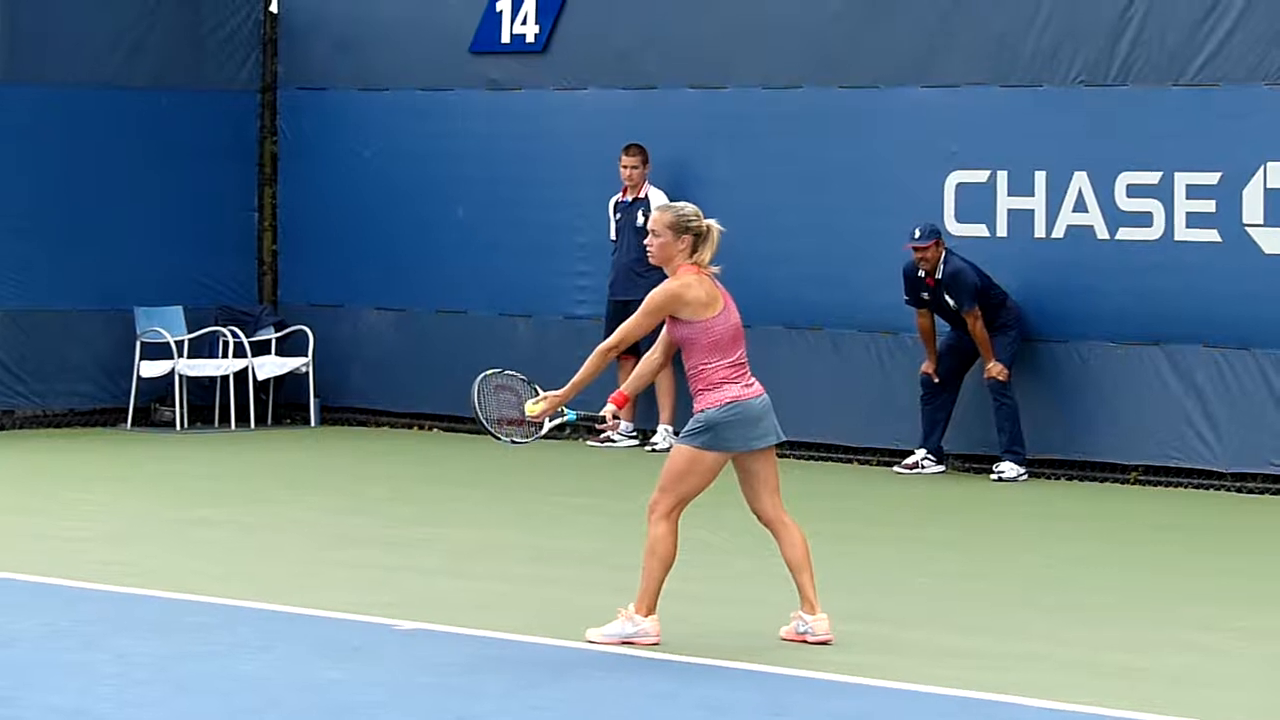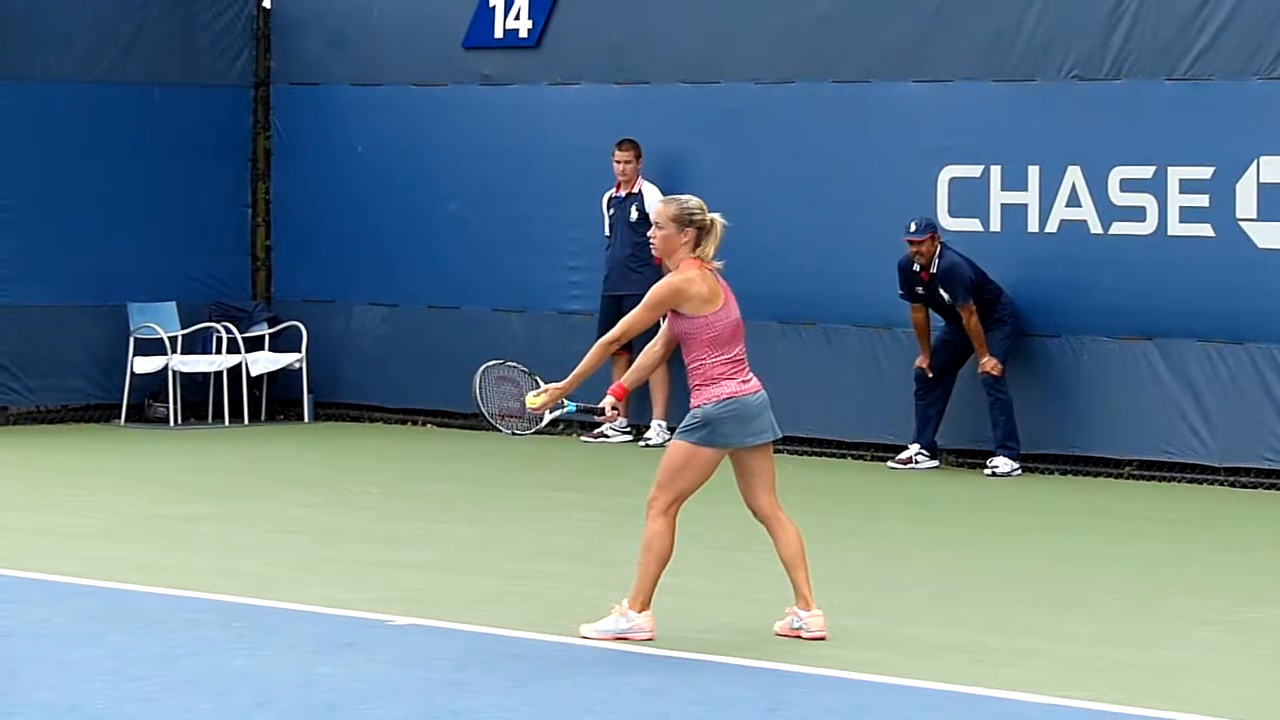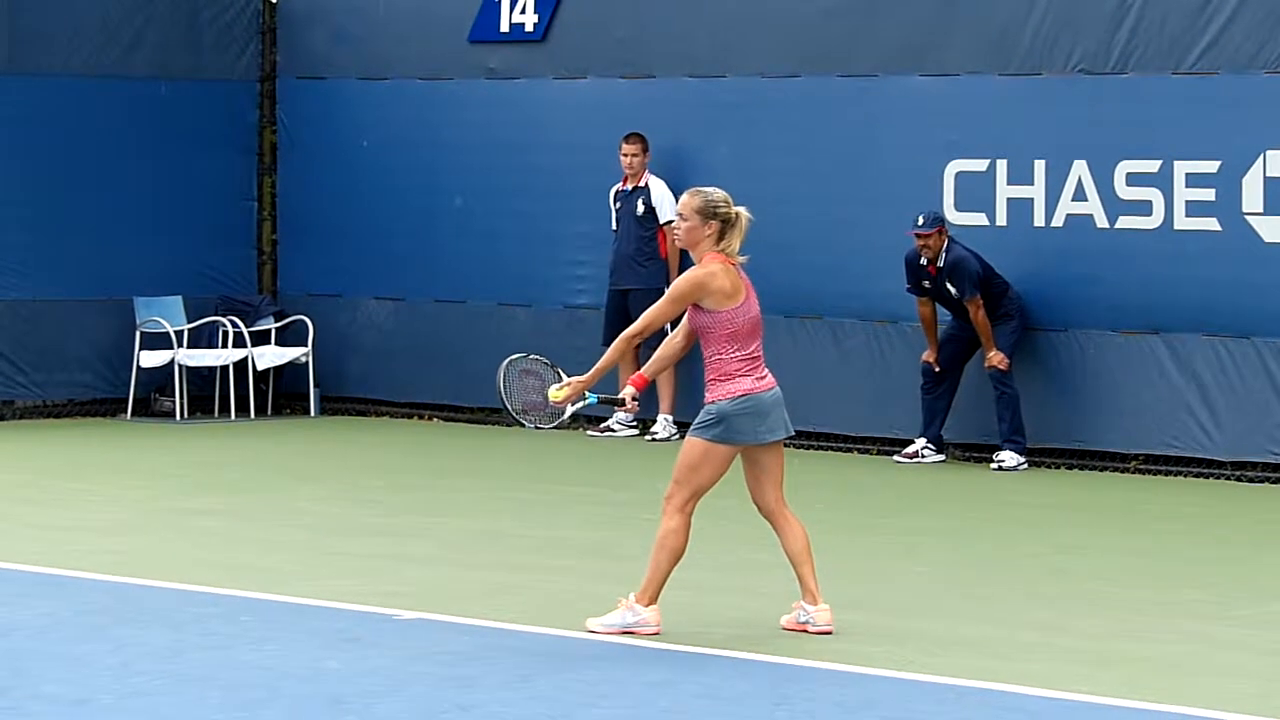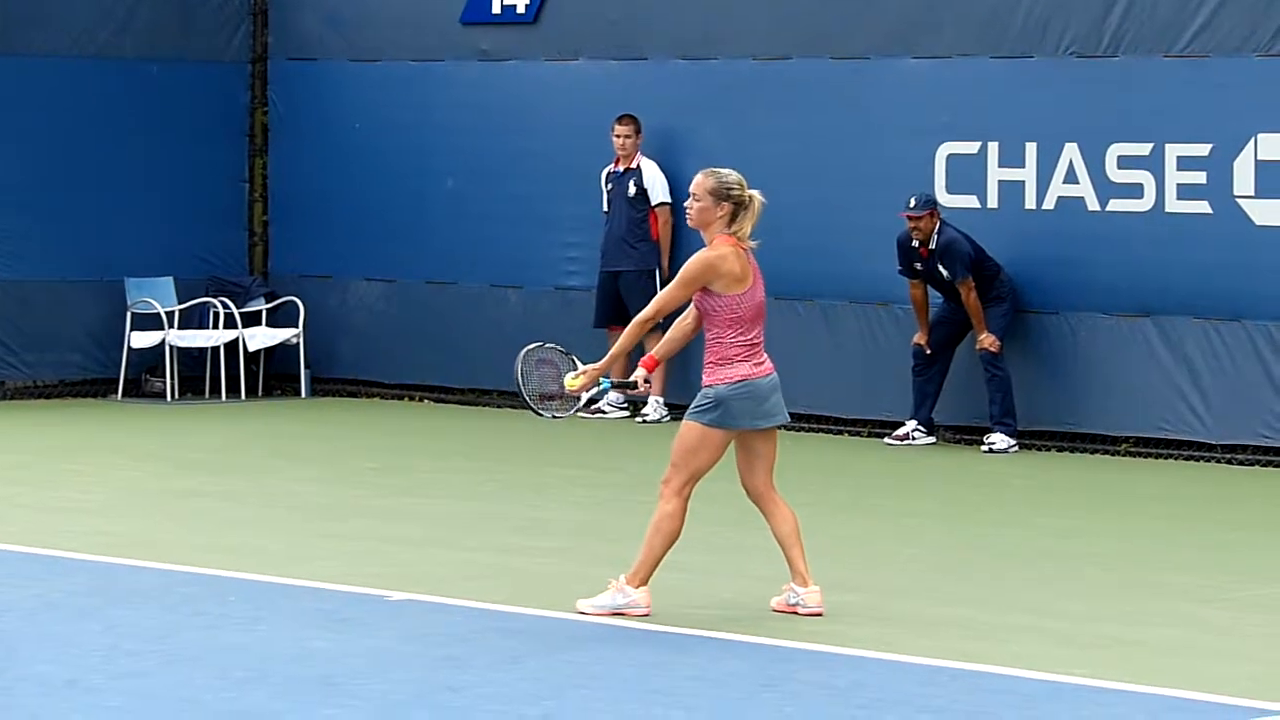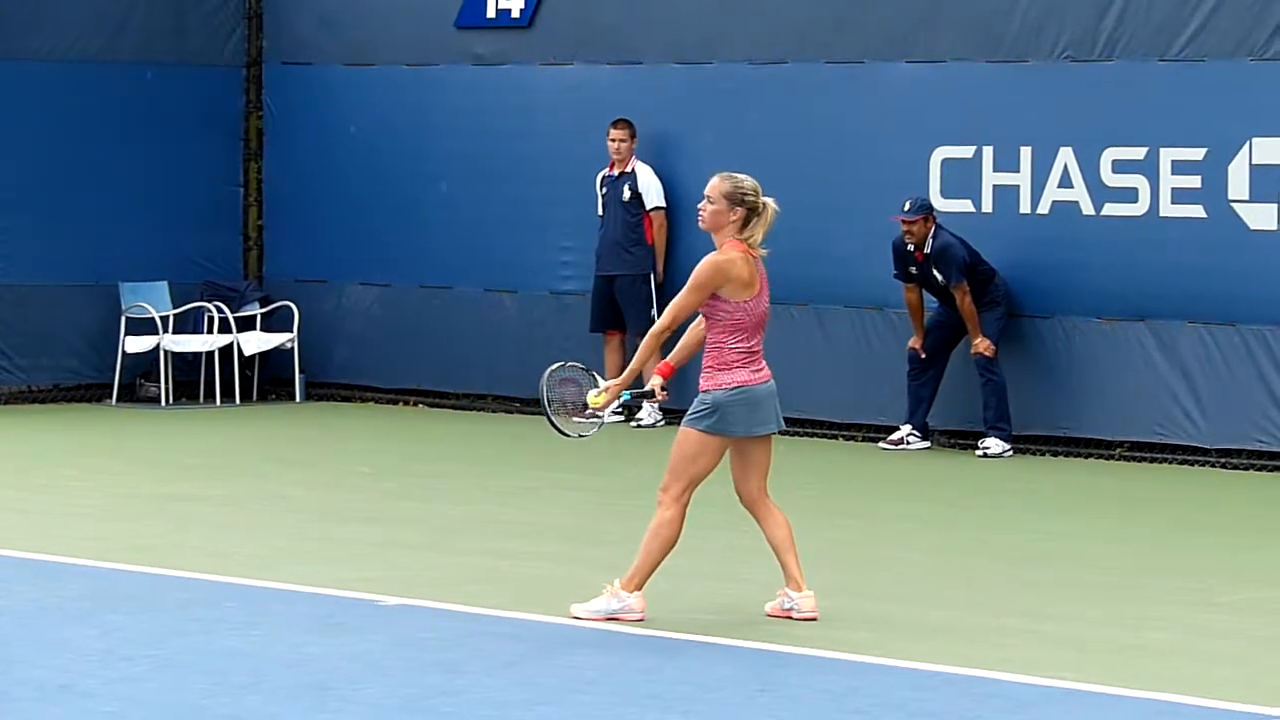
dt=1s
person 1, frame 1
left shoulder: (676, 288)
right shoulder: (700, 282)
left elbow: (611, 346)
right elbow: (658, 354)
left wrist: (564, 395)
right wrist: (618, 400)
left hip: (720, 413)
right hip: (752, 406)
left knee: (662, 510)
right knee: (772, 513)
left ankle: (641, 618)
right ankle: (813, 617)
person 1, frame 2
left shoulder: (680, 282)
right shoulder: (702, 276)
left elbow: (613, 339)
right elbow: (660, 346)
left wrist: (565, 387)
right wrist: (619, 391)
left hip: (717, 408)
right hip: (750, 401)
left knee: (660, 505)
right knee: (768, 509)
left ankle: (636, 614)
right ankle: (808, 612)
person 1, frame 3
left shoulder: (703, 276)
right shoulder: (726, 270)
left elbow: (636, 332)
right elbow: (681, 338)
left wrist: (587, 379)
right wrist: (638, 381)
left hip: (731, 405)
right hip: (763, 398)
left knee: (677, 503)
right knee: (774, 506)
left ankle: (642, 608)
right ankle: (814, 606)
person 1, frame 4
left shoulder: (712, 258)
right shoulder: (738, 252)
left elbow: (648, 316)
right elbow: (691, 319)
left wrist: (602, 366)
right wrist: (648, 364)
left hip: (728, 389)
right hip: (760, 383)
left knee: (674, 488)
right knee: (763, 490)
left ankle: (632, 589)
right ankle: (805, 588)
person 1, frame 5
left shoulder: (720, 262)
right shoulder: (747, 258)
left elbow: (662, 326)
left wrist: (624, 379)
right wrist: (665, 371)
left hip: (725, 395)
right hip: (757, 389)
left knee: (672, 495)
right knee: (755, 497)
left ankle: (626, 594)
right ankle: (798, 593)
person 2, frame 1
left shoulder: (656, 198)
right shoulder: (615, 203)
left wrist: (665, 284)
right wrist: (619, 276)
left hip: (649, 292)
right hip: (619, 292)
right knee: (625, 357)
left ankle: (665, 429)
right ankle: (625, 428)
person 2, frame 2
left shoulder: (650, 194)
right shoulder: (609, 198)
right wrist: (612, 276)
left hip: (643, 288)
right hip: (613, 288)
right knee: (619, 353)
left ankle: (659, 426)
right ankle: (619, 423)
person 2, frame 3
left shoulder: (657, 189)
right shoulder: (616, 192)
left elbow: (672, 237)
left wrist: (672, 281)
right wrist: (619, 271)
left hip: (650, 284)
right hip: (619, 282)
left knee: (658, 349)
right knee: (625, 348)
left ankle: (665, 420)
right ankle: (624, 417)
person 2, frame 4
left shoulder: (649, 170)
right shoulder: (607, 174)
left elbow: (665, 218)
left wrist: (664, 262)
right wrist: (611, 253)
left hip: (641, 266)
right hip: (610, 264)
left knee: (650, 330)
right knee: (615, 329)
left ankle: (656, 402)
right ankle: (615, 399)
person 2, frame 5
left shoulder: (644, 175)
right shoulder: (602, 178)
left elbow: (659, 222)
left wrist: (658, 266)
right wrist: (605, 257)
left hip: (636, 270)
right hip: (605, 269)
left knee: (644, 334)
right knee: (611, 333)
left ankle: (652, 406)
right ankle: (610, 403)
person 3, frame 1
left shoulder: (957, 272)
right shoulder: (912, 272)
left elbow: (974, 320)
right elbow: (924, 315)
left wrist: (990, 362)
right wrist: (931, 359)
left hip: (1001, 324)
right hip: (962, 329)
left knee: (996, 381)
right knee: (933, 380)
left ankle: (1013, 462)
right ankle: (930, 455)
person 3, frame 2
left shoulder: (952, 266)
right shoulder: (907, 266)
left elbow: (969, 314)
right elbow: (918, 310)
left wrist: (984, 356)
right wrist: (925, 353)
left hip: (995, 318)
right hip: (956, 323)
left knee: (991, 376)
right knee: (926, 375)
left ankle: (1007, 457)
right ankle: (923, 450)
person 3, frame 3
left shoulder: (960, 260)
right shoulder: (914, 260)
left elbow: (976, 308)
right elbow: (925, 304)
left wrist: (990, 351)
right wrist: (932, 348)
left hip: (1002, 313)
right hip: (963, 318)
left knee: (997, 371)
right knee: (933, 369)
left ankle: (1013, 451)
right ankle: (929, 444)
person 3, frame 4
left shoulder: (951, 243)
right shoulder: (906, 242)
left elbow: (968, 291)
right elbow: (917, 287)
left wrist: (982, 333)
right wrist: (923, 331)
left hip: (993, 296)
right hip: (955, 301)
left knee: (989, 353)
right knee: (924, 351)
left ankle: (1004, 433)
right ankle: (920, 426)
person 3, frame 5
left shoulder: (947, 247)
right shoulder: (901, 246)
left elbow: (963, 295)
right elbow: (912, 291)
left wrist: (977, 338)
right wrist: (919, 334)
left hip: (988, 300)
right hip: (950, 304)
left knee: (984, 357)
right knee: (920, 356)
left ankle: (999, 438)
right ankle: (915, 431)
